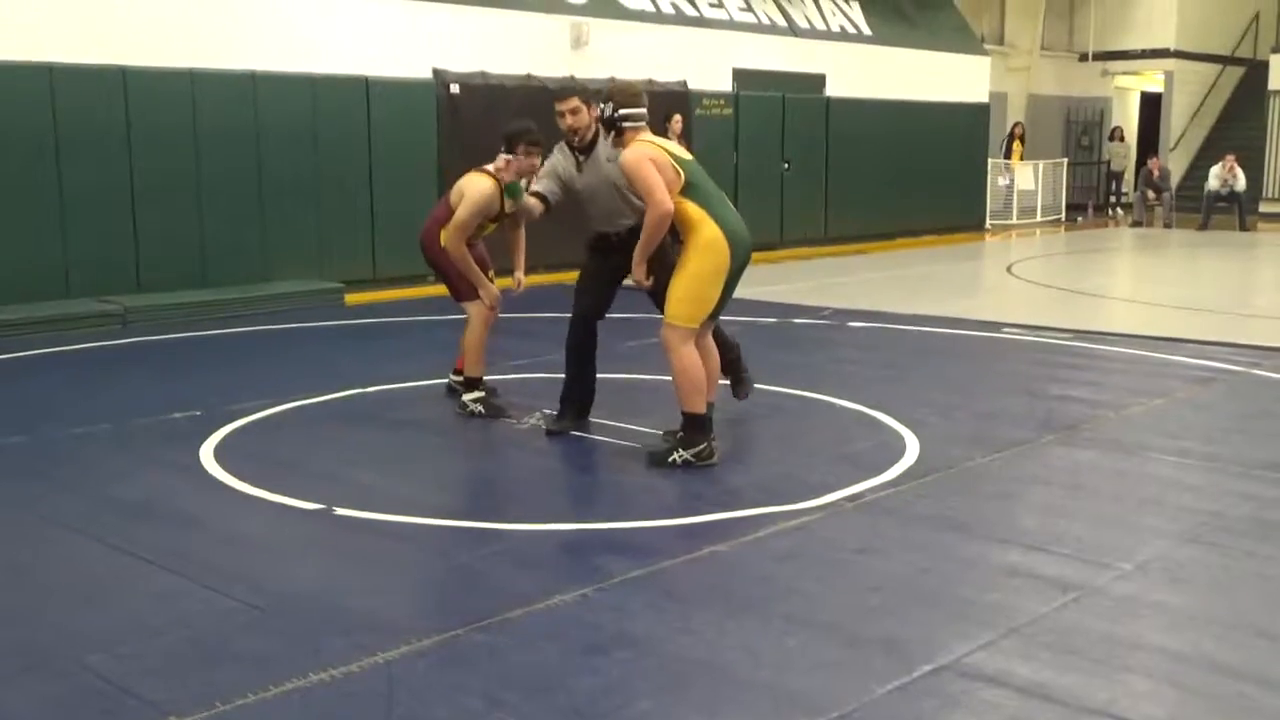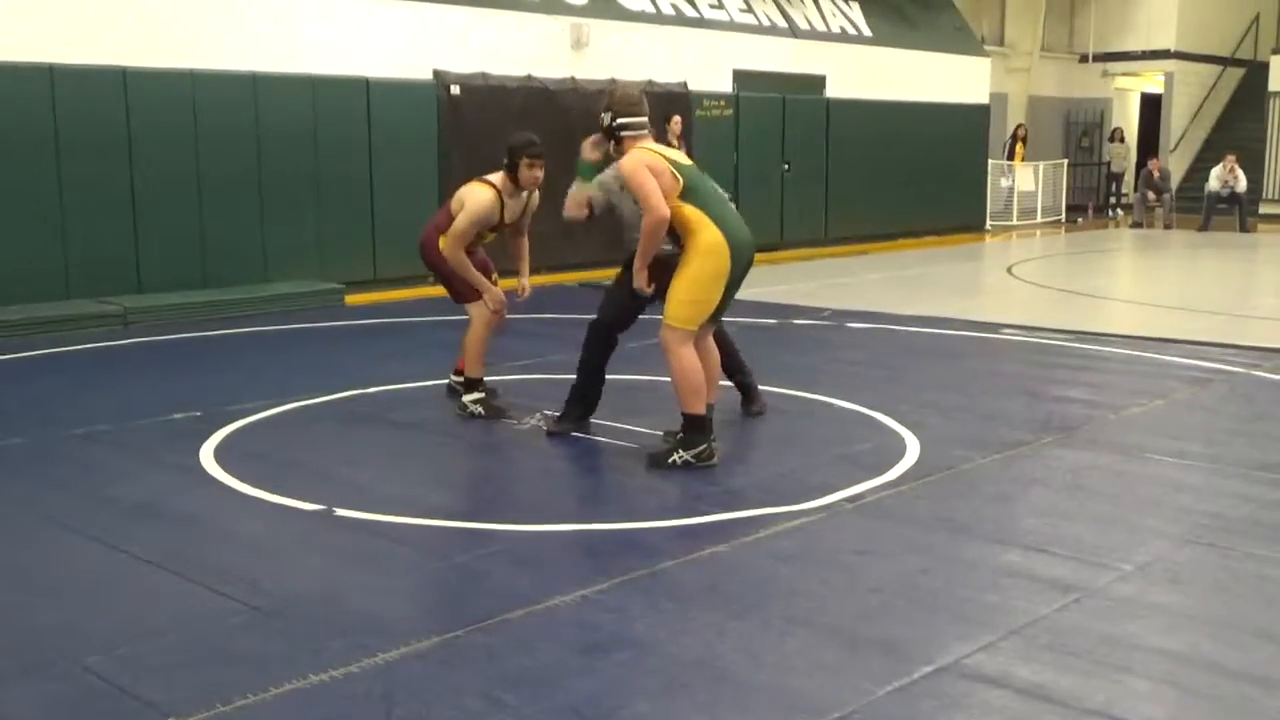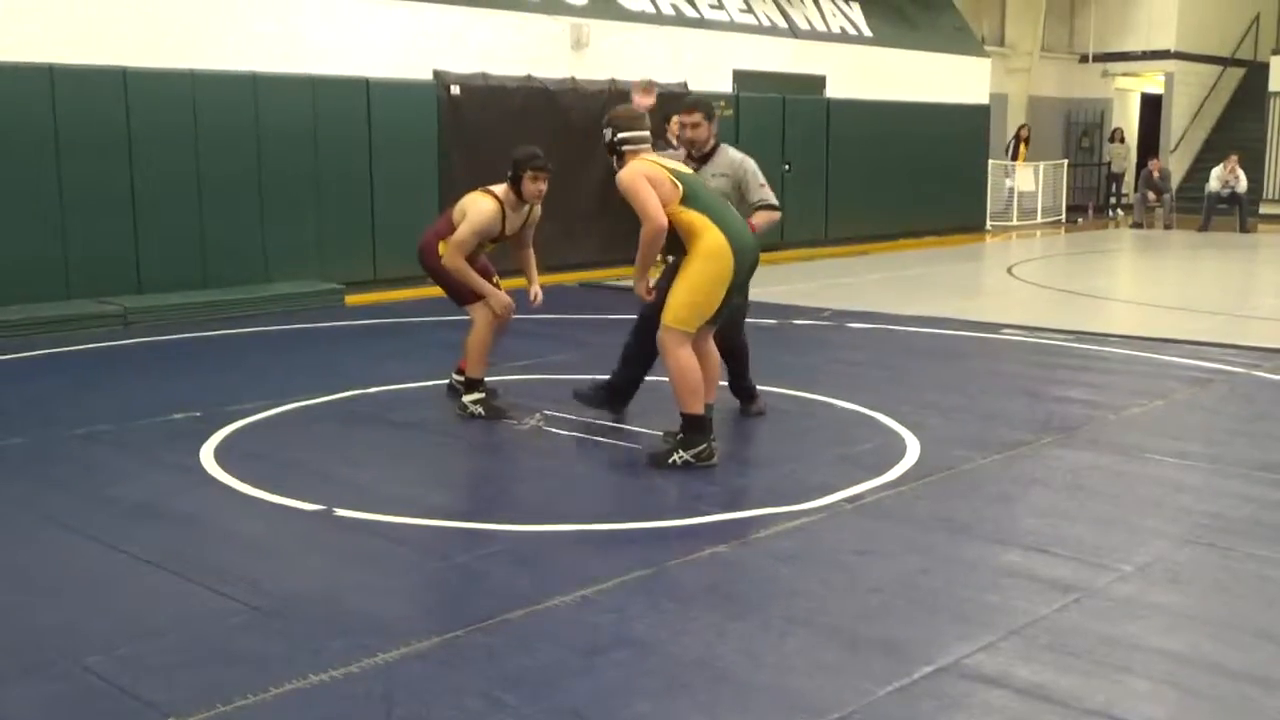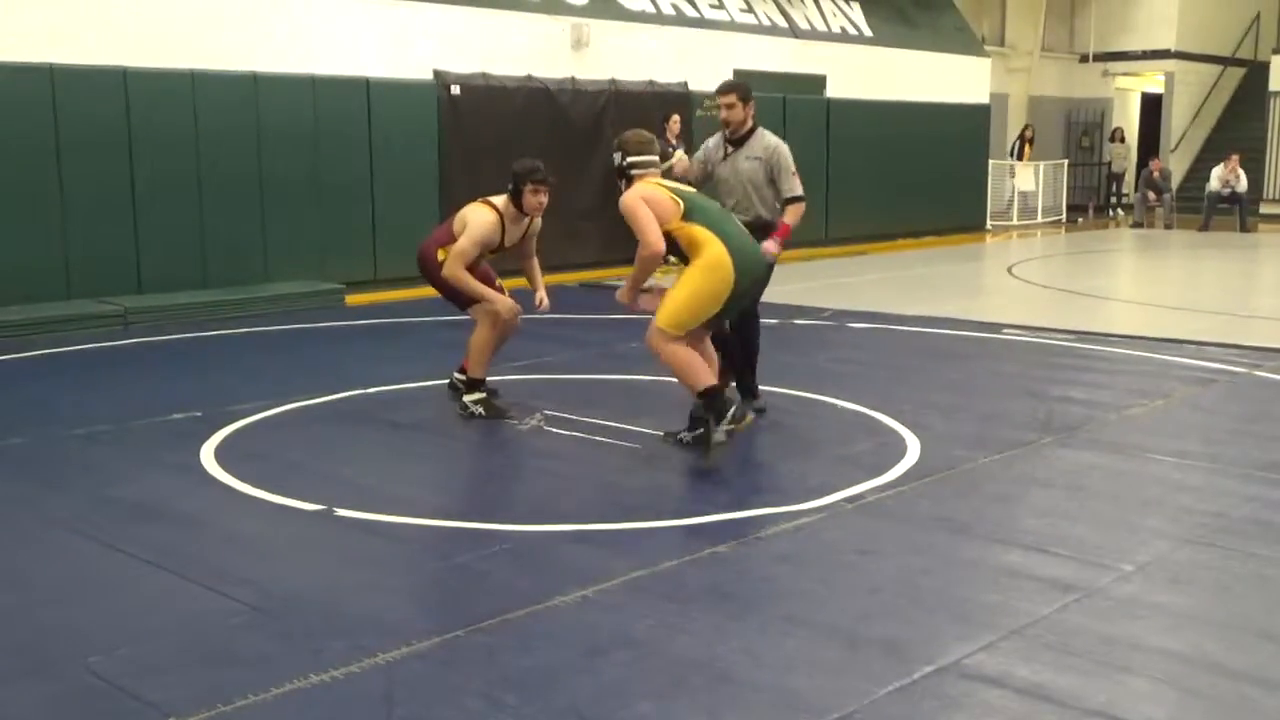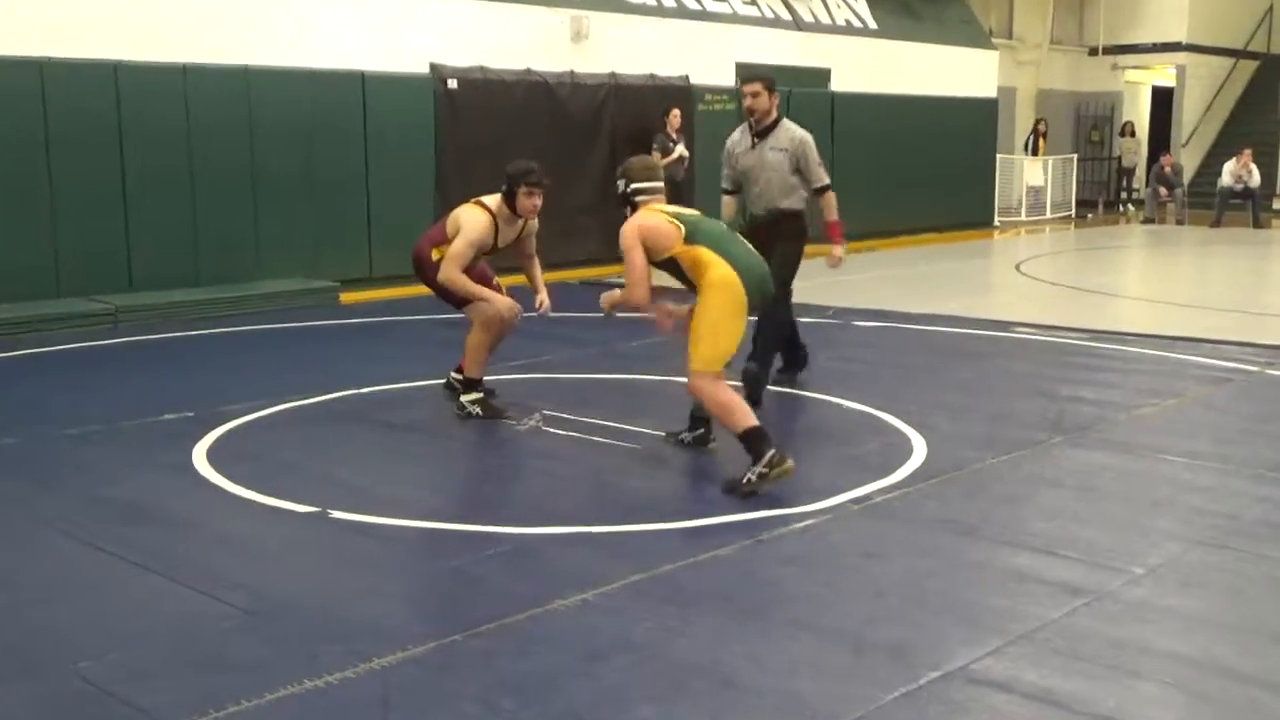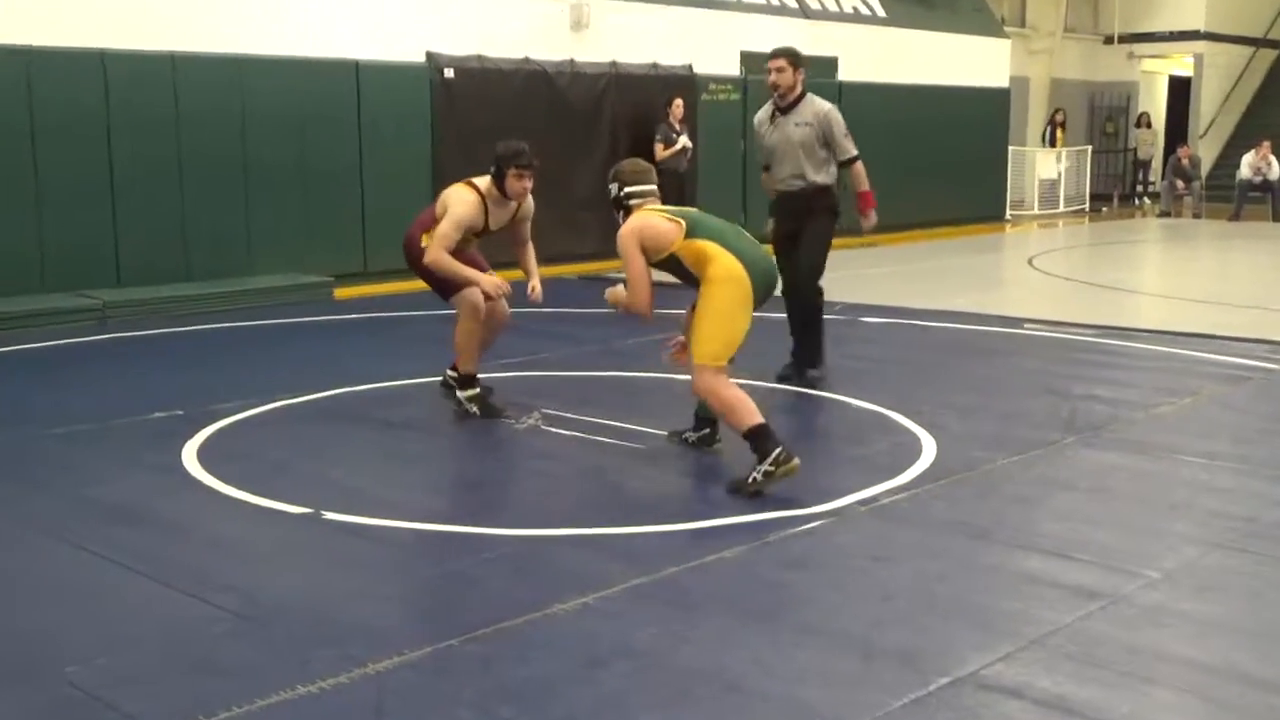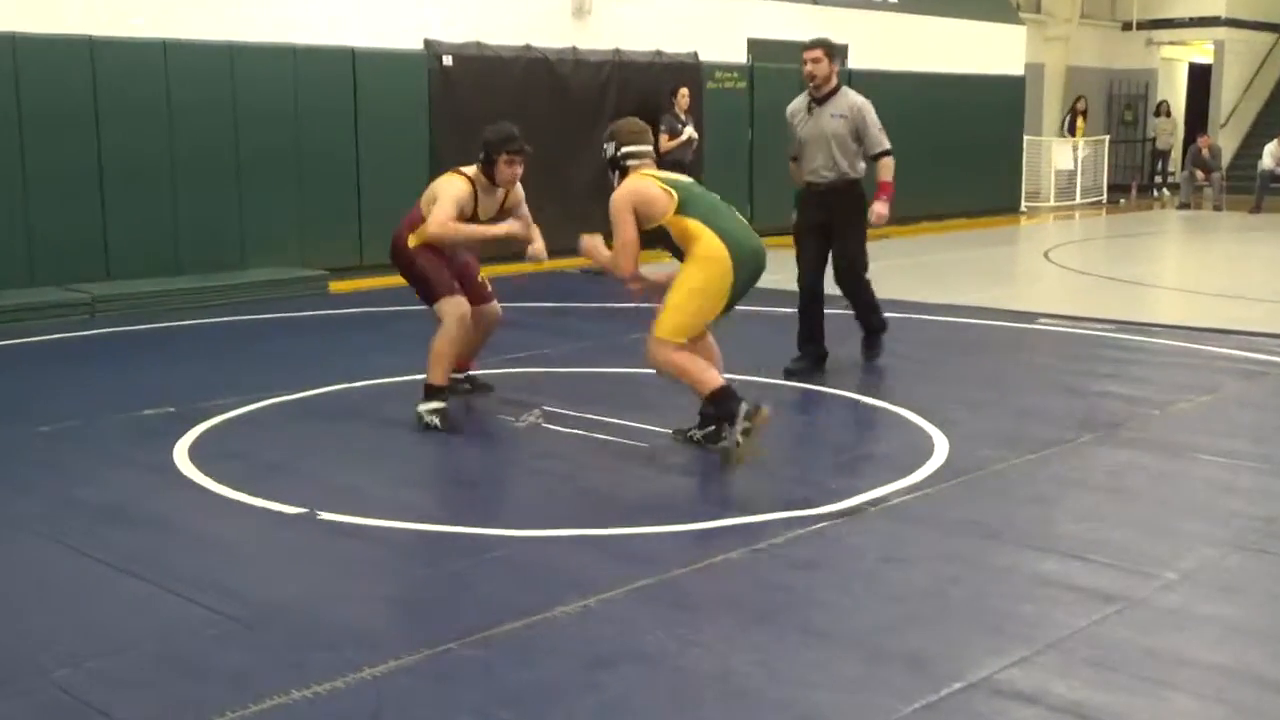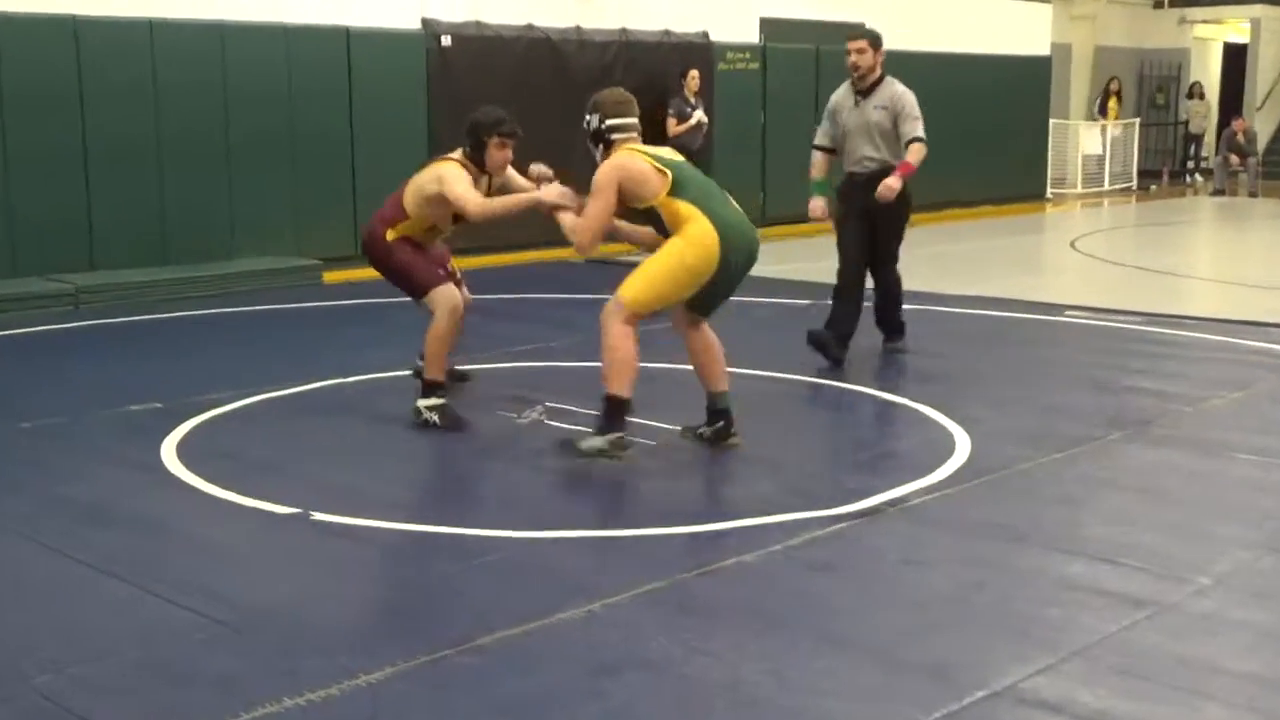
dt=0.2s
person 1, frame 1
left shoulder: (633, 155)
right shoulder: (666, 145)
left elbow: (662, 208)
left wrist: (639, 258)
left hip: (711, 242)
right hip: (734, 237)
left knee: (676, 337)
right knee: (698, 333)
left ankle: (697, 442)
right ankle: (700, 428)
person 1, frame 2
left shoulder: (631, 162)
right shoulder: (667, 152)
left elbow: (659, 214)
left wrist: (640, 266)
left hip: (712, 245)
right hip: (737, 240)
left knee: (675, 338)
right knee: (698, 334)
left ankle: (697, 443)
right ankle: (699, 430)
person 1, frame 3
left shoulder: (630, 173)
right shoulder: (669, 165)
left elbow: (656, 223)
left wrist: (640, 275)
left hip: (716, 249)
right hip: (742, 245)
left knee: (672, 341)
right knee: (697, 335)
left ankle: (697, 444)
right ankle: (699, 430)
person 1, frame 4
left shoulder: (632, 197)
right shoulder: (679, 189)
left elbow: (653, 249)
left wrist: (632, 286)
right wrist: (668, 297)
left hip: (721, 261)
right hip: (752, 259)
left knee: (661, 337)
right knee: (695, 335)
left ankle: (723, 410)
right ankle: (703, 424)
person 1, frame 5
left shoulder: (633, 227)
right shoulder: (683, 214)
left elbow: (639, 298)
left wrist: (613, 300)
right wrist: (685, 313)
left hip: (727, 280)
right hip: (756, 273)
left knee: (704, 380)
left ankle: (766, 457)
person 1, frame 6
left shoulder: (629, 230)
right shoulder: (678, 213)
left elbow: (642, 304)
left wrist: (618, 296)
right wrist: (691, 334)
left hip: (732, 273)
right hip: (760, 265)
left knee: (707, 377)
left ankle: (773, 454)
right ankle: (707, 423)
person 1, frame 7
left shoulder: (625, 194)
right shoulder: (676, 181)
left elbow: (623, 269)
left wrist: (595, 251)
right wrist: (659, 282)
left hip: (719, 255)
right hip: (750, 248)
left knee: (665, 350)
right knee: (691, 330)
left ankle: (739, 412)
right ankle: (716, 422)
person 1, frame 8
left shoulder: (612, 168)
right shoulder: (666, 157)
left elbow: (585, 242)
left wrist: (564, 213)
right wrist: (610, 224)
left hip: (705, 241)
right hip: (740, 235)
left knee: (617, 315)
right knee: (689, 319)
left ankle: (612, 428)
right ankle: (719, 420)
person 2, frame 1
right shoulder: (558, 162)
right elbow: (537, 208)
right hip: (604, 245)
right knee: (581, 321)
left ankle: (733, 364)
right ankle: (574, 410)
person 2, frame 2
right shoulder: (610, 180)
right elbow: (573, 213)
right wrist: (584, 170)
left hip: (681, 266)
left knee: (708, 333)
right knee: (601, 333)
left ankle: (748, 390)
right ankle: (577, 414)
person 2, frame 3
left shoulder: (738, 164)
right shoulder: (673, 161)
left elbow: (771, 210)
left knee: (729, 332)
right knee: (650, 319)
left ankle: (746, 395)
right ankle: (616, 392)
person 2, frame 4
left shoulder: (772, 148)
right shoulder: (711, 147)
left elbow: (795, 201)
right elbow: (693, 182)
left wrist: (777, 240)
right wrist: (679, 172)
left hip: (759, 242)
left knee: (743, 311)
left ankle: (747, 390)
right ankle: (726, 370)
person 2, frame 5
left shoulder: (797, 138)
right shoulder: (735, 142)
left elbow: (822, 190)
right elbow: (730, 193)
left wrist: (835, 239)
left hip: (788, 228)
right hip: (755, 228)
left knee: (773, 296)
right knee: (773, 300)
left ankle: (756, 371)
right ankle: (795, 357)
person 2, frame 6
left shoulder: (823, 113)
right shoulder: (761, 120)
left elbow: (852, 161)
left wrist: (867, 207)
right wrist: (773, 212)
left hip: (818, 205)
right hip: (784, 207)
left knee: (806, 280)
right knee: (791, 287)
left ankle: (813, 358)
right ankle: (802, 357)
person 2, frame 7
left shoulder: (856, 105)
right shoulder: (795, 110)
left elbow: (884, 155)
left wrist: (883, 199)
right wrist: (799, 202)
left hip: (848, 199)
right hip: (812, 199)
left knee: (851, 275)
right knee: (808, 280)
left ankle: (873, 332)
right ankle: (810, 355)
person 2, frame 8
left shoulder: (900, 96)
right shoulder: (839, 99)
left elbow: (917, 144)
right elbow: (823, 148)
left wrist: (899, 176)
right wrist: (817, 194)
left hip: (890, 190)
right hip: (853, 187)
left knee: (883, 265)
right knee: (850, 265)
left ankle: (893, 330)
right ankle: (836, 338)
person 3, frame 1
left shoulder: (527, 185)
right shoulder: (484, 188)
left elbow: (516, 226)
right elbow: (454, 242)
left wrist: (519, 268)
right wrist: (483, 284)
left hip: (467, 238)
right hip: (441, 239)
left knee: (489, 310)
right knee: (481, 310)
left ankle: (460, 377)
right ankle: (471, 395)
person 3, frame 2
left shoulder: (530, 196)
right shoulder: (485, 199)
left elbow: (519, 235)
right elbow: (451, 250)
left wrist: (524, 274)
right wrist: (486, 288)
left hip: (467, 244)
right hip: (441, 245)
left knee: (495, 311)
right knee: (483, 311)
left ankle: (460, 379)
right ankle: (471, 396)
person 3, frame 3
left shoulder: (532, 209)
right shoulder: (487, 209)
left elbow: (525, 246)
right elbow: (452, 259)
left wrist: (534, 282)
right wrist: (490, 292)
left hip: (468, 251)
right hip: (439, 251)
left knee: (501, 313)
right knee: (487, 313)
left ankle: (461, 378)
right ankle: (471, 397)
person 3, frame 4
left shoulder: (532, 220)
right shoulder: (487, 220)
left elbow: (529, 256)
right elbow: (451, 271)
left wrist: (540, 289)
right wrist: (494, 297)
left hip: (467, 258)
right hip: (439, 258)
left knee: (509, 318)
right knee: (491, 314)
left ankle: (463, 378)
right ankle: (472, 397)
person 3, frame 5
left shoulder: (528, 220)
right shoulder: (480, 222)
left elbow: (530, 257)
right elbow: (447, 275)
left wrist: (541, 291)
right wrist: (493, 298)
left hip: (465, 257)
right hip: (434, 257)
left knee: (506, 318)
right knee: (487, 314)
left ankle: (460, 378)
right ankle: (470, 398)
person 3, frame 6
left shoulder: (524, 202)
right shoulder: (468, 201)
left elbow: (524, 242)
right elbow: (433, 256)
left wrist: (534, 278)
right wrist: (481, 278)
left hip: (459, 247)
right hip: (425, 248)
left knee: (498, 314)
right knee: (472, 304)
left ankle: (458, 377)
right ankle: (468, 392)
person 3, frame 7
left shoulder: (510, 188)
right shoulder: (458, 187)
left elbow: (528, 226)
right elbow: (435, 230)
left wrist: (537, 243)
right wrist: (496, 230)
left hip: (448, 248)
right hip: (413, 246)
left knee: (489, 314)
right knee: (457, 313)
left ankle: (457, 373)
right ankle: (431, 404)
person 3, frame 8
left shoulder: (494, 170)
right shoulder: (452, 174)
left elbow: (537, 192)
right elbow: (479, 211)
left wrist: (540, 182)
right wrist: (538, 196)
left hip: (419, 238)
right hip: (387, 240)
left knee: (457, 299)
right knee: (449, 303)
left ankle: (431, 362)
right ankle: (431, 401)
